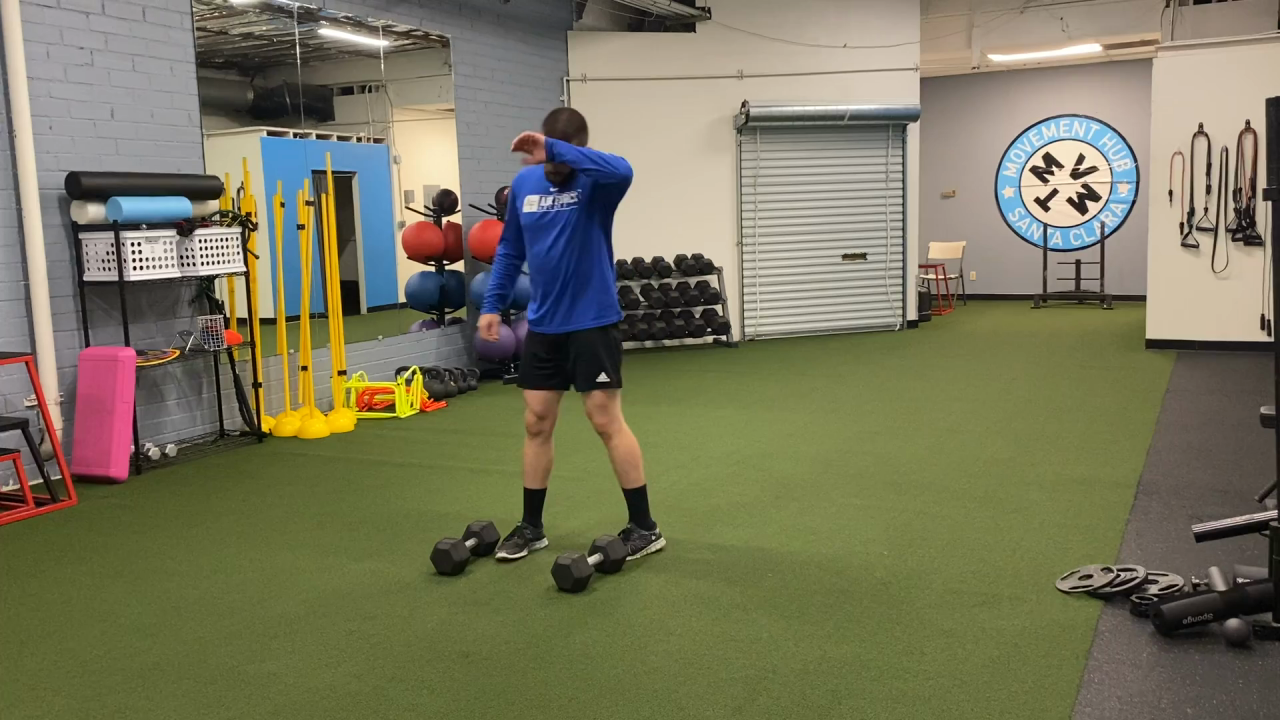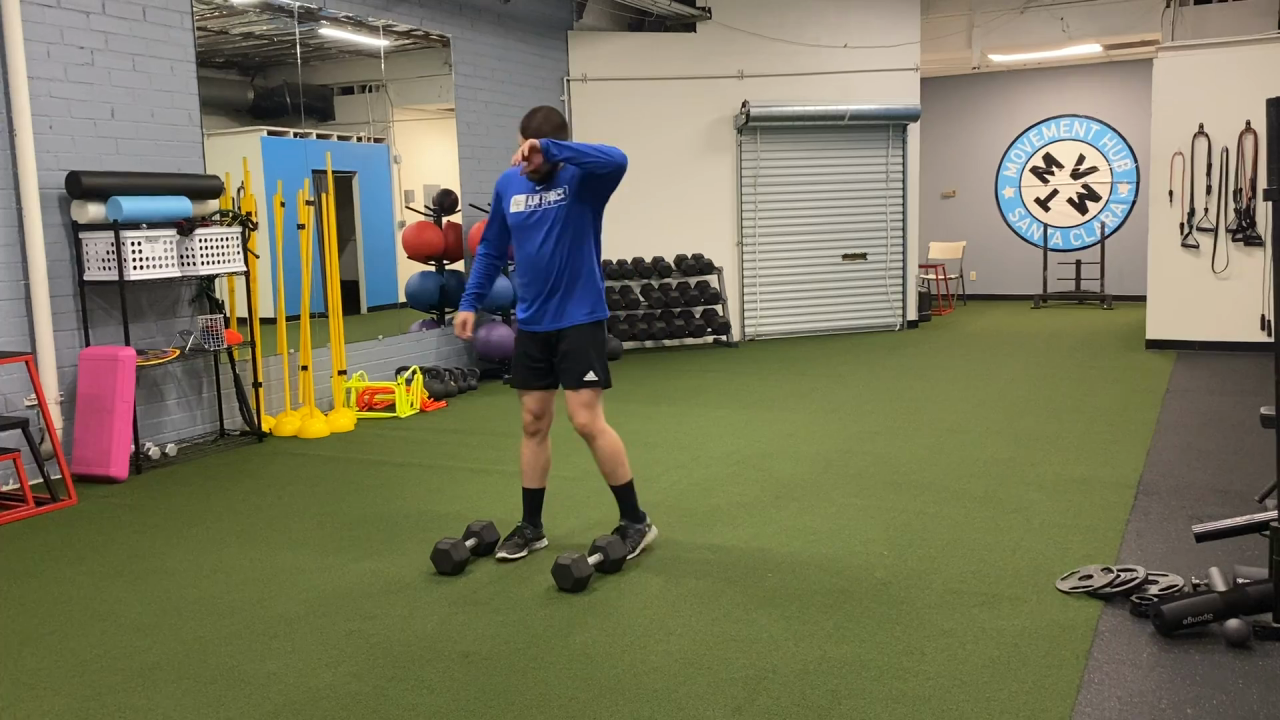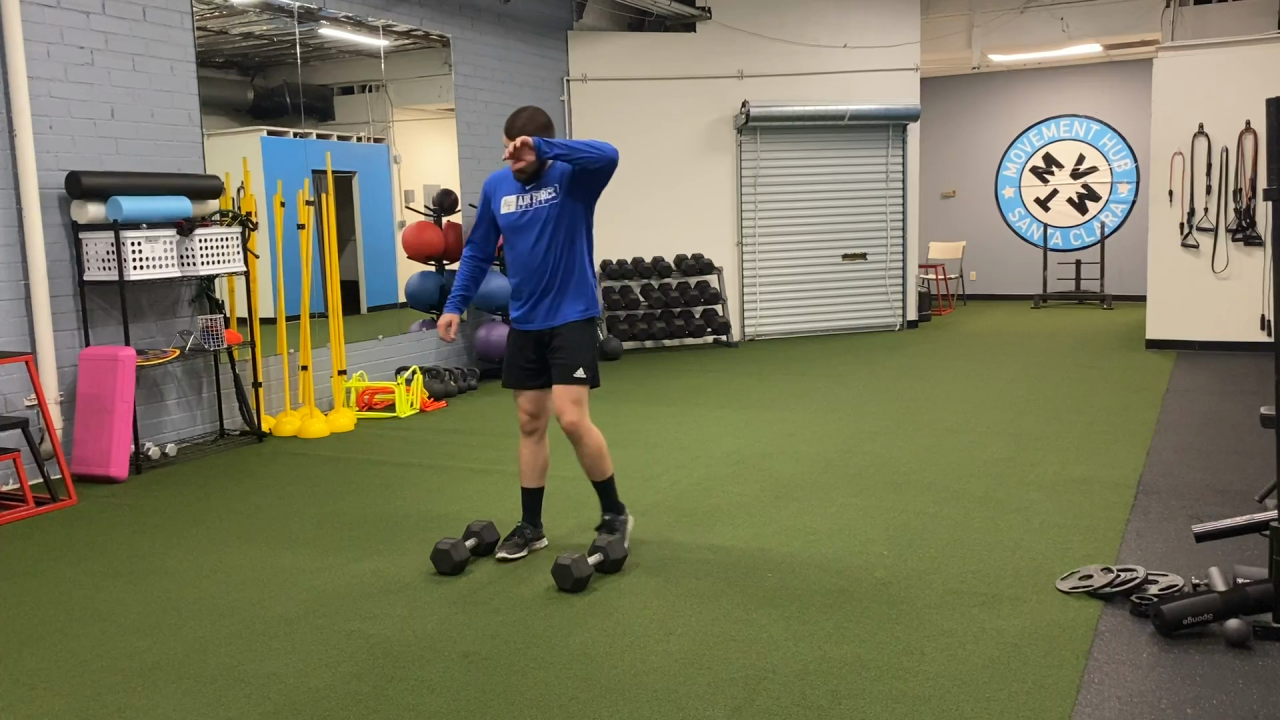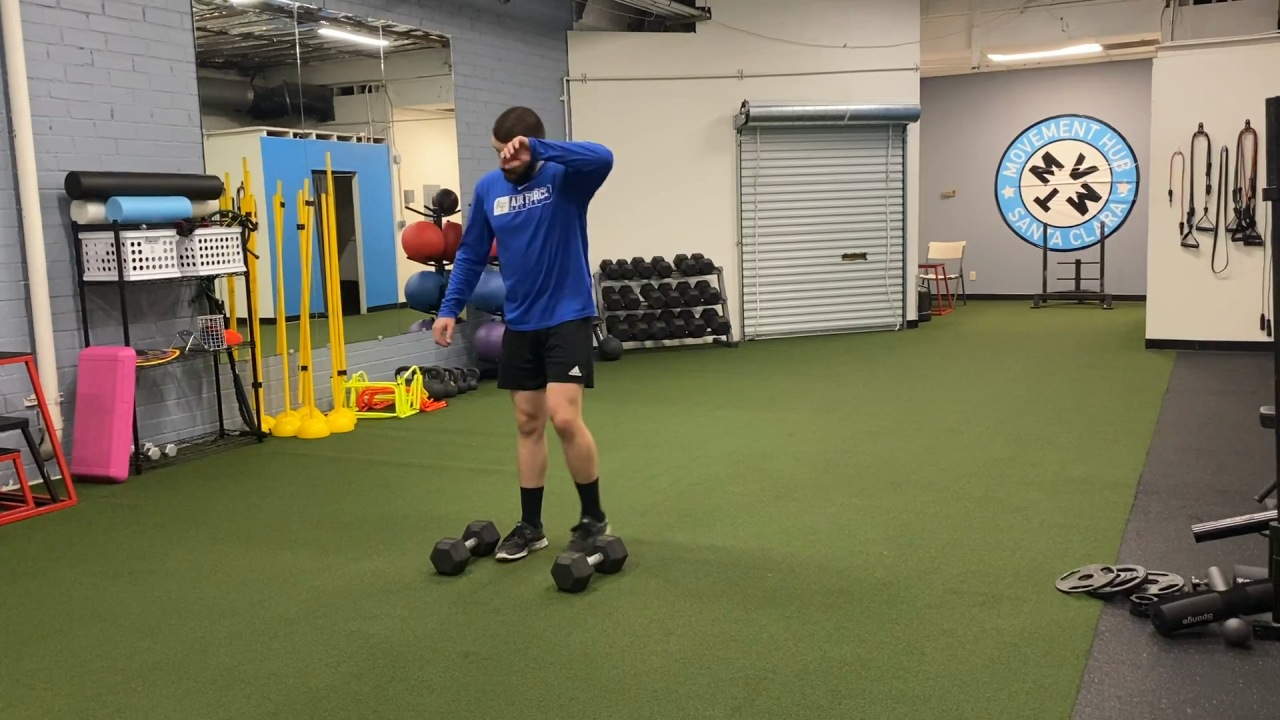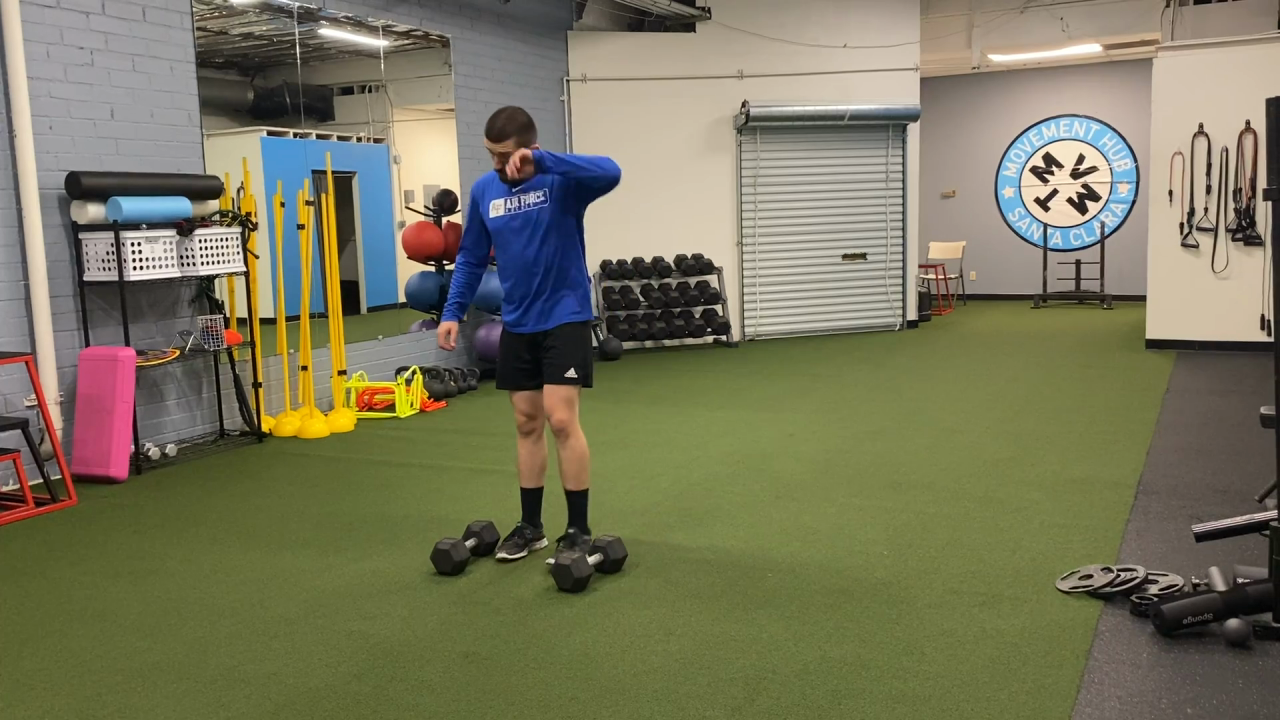
dt=0.1s
person 1, frame 1
left shoulder: (596, 182)
right shoulder: (524, 184)
left elbow: (622, 170)
right elbow: (510, 250)
left wrist: (552, 147)
right wrist: (493, 304)
left hip: (591, 323)
right hip: (542, 325)
left knee: (607, 423)
right knee: (536, 425)
left ankle: (644, 526)
right ankle: (531, 525)
person 1, frame 2
left shoulder: (584, 177)
right shoulder: (507, 185)
left elbow: (617, 160)
right elbow: (490, 250)
left wrist: (548, 148)
right wrist: (470, 302)
left hip: (579, 320)
right hip: (531, 324)
left knee: (587, 422)
right knee: (533, 425)
left ankle: (635, 520)
right ankle: (531, 525)
person 1, frame 3
left shoulder: (572, 176)
right shoulder: (495, 188)
left elbow: (608, 156)
right elbow: (478, 252)
left wrist: (542, 147)
right wrist: (455, 304)
left hip: (572, 317)
right hip: (524, 324)
left knee: (571, 419)
right knee: (530, 424)
left ankle: (614, 510)
right ankle: (531, 524)
person 1, frame 4
left shoulder: (564, 177)
right shoulder: (487, 189)
left elbow: (602, 157)
right elbow: (471, 255)
left wrist: (537, 148)
right wrist: (449, 308)
left hip: (567, 317)
right hip: (520, 323)
left knee: (564, 418)
right knee: (527, 425)
left ankle: (592, 516)
right ankle: (530, 525)
person 1, frame 5
left shoulder: (559, 176)
right shoulder: (484, 192)
left elbow: (609, 172)
right elbow: (470, 259)
left wrist: (539, 161)
right wrist: (452, 312)
left hip: (564, 319)
right hip: (516, 325)
left knee: (562, 421)
right knee: (527, 424)
left ankle: (578, 530)
right ankle: (530, 525)
